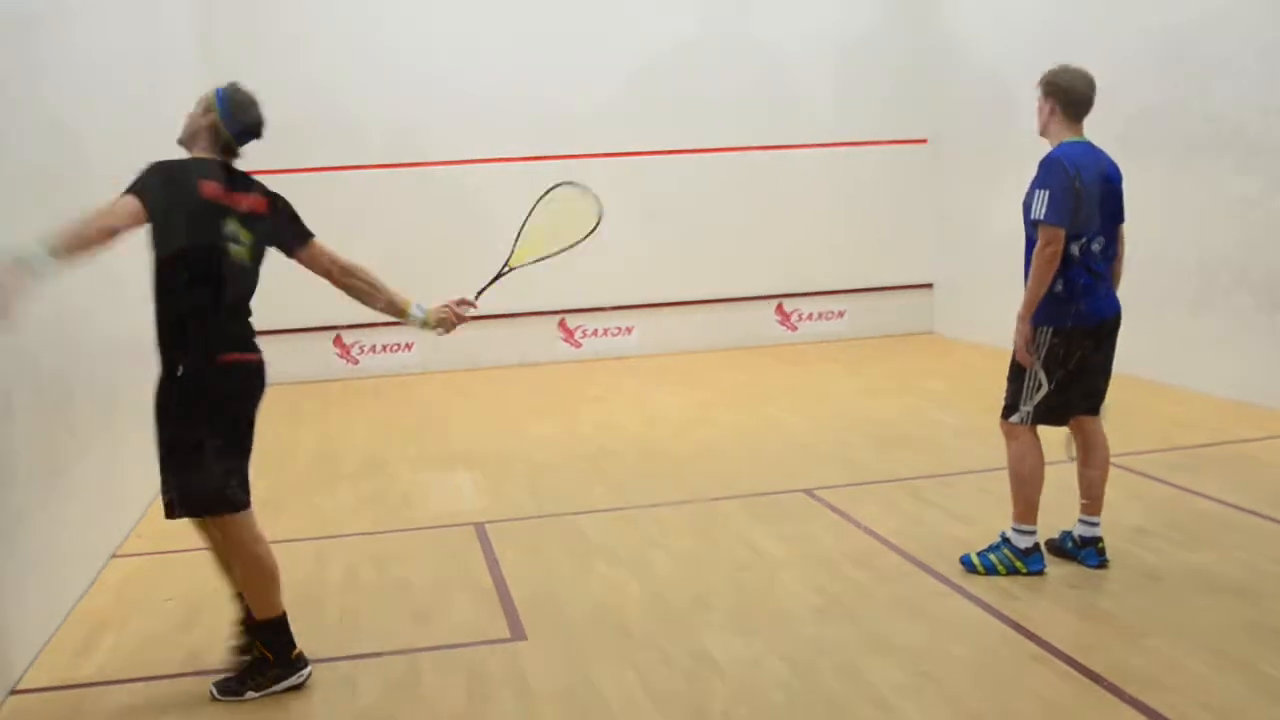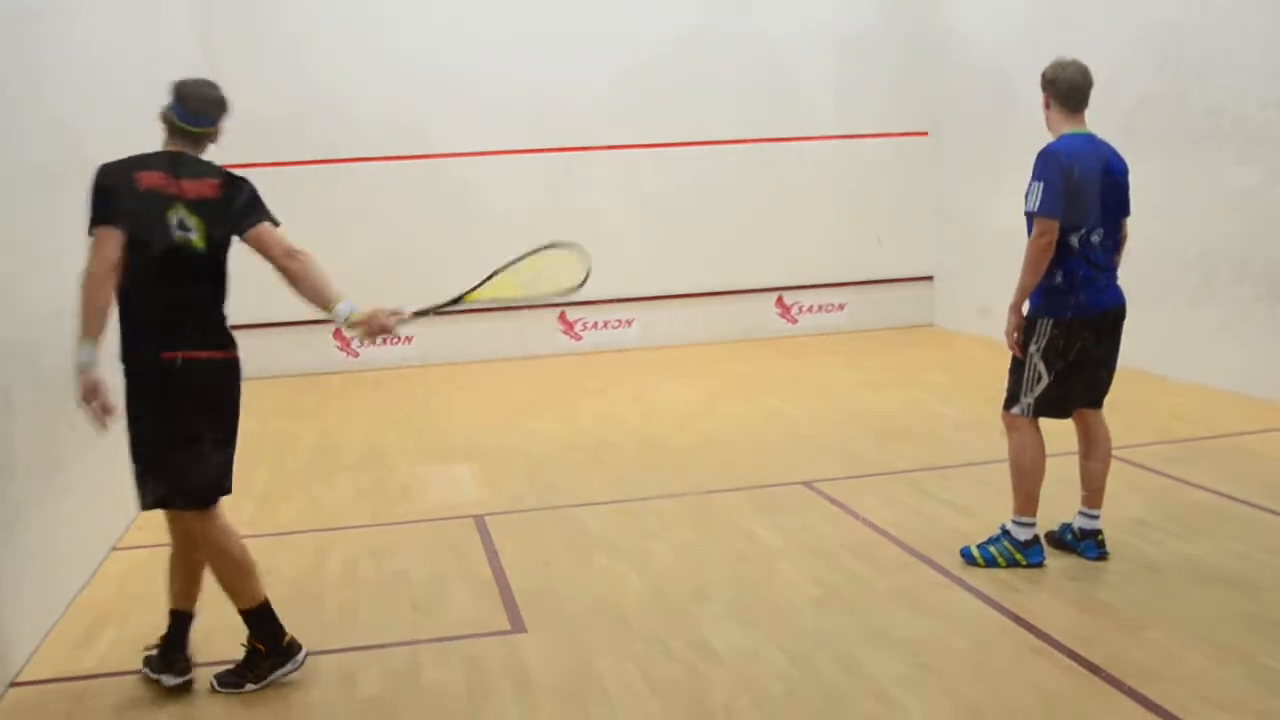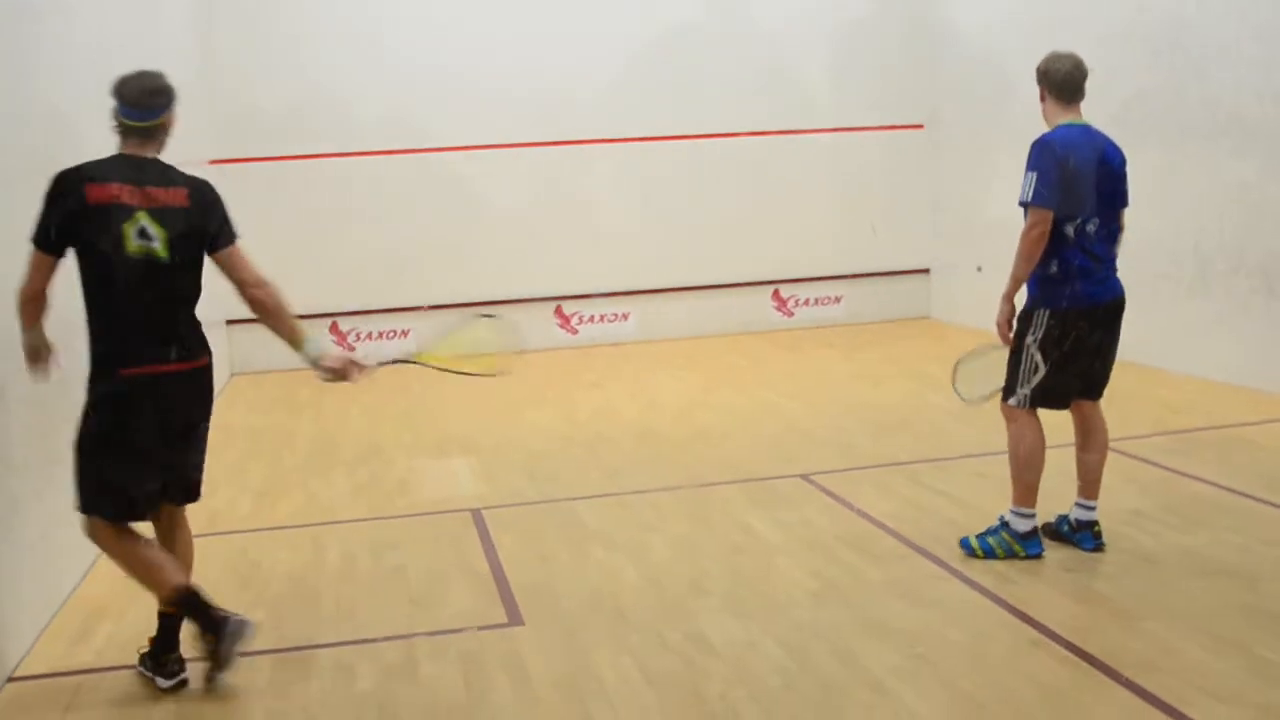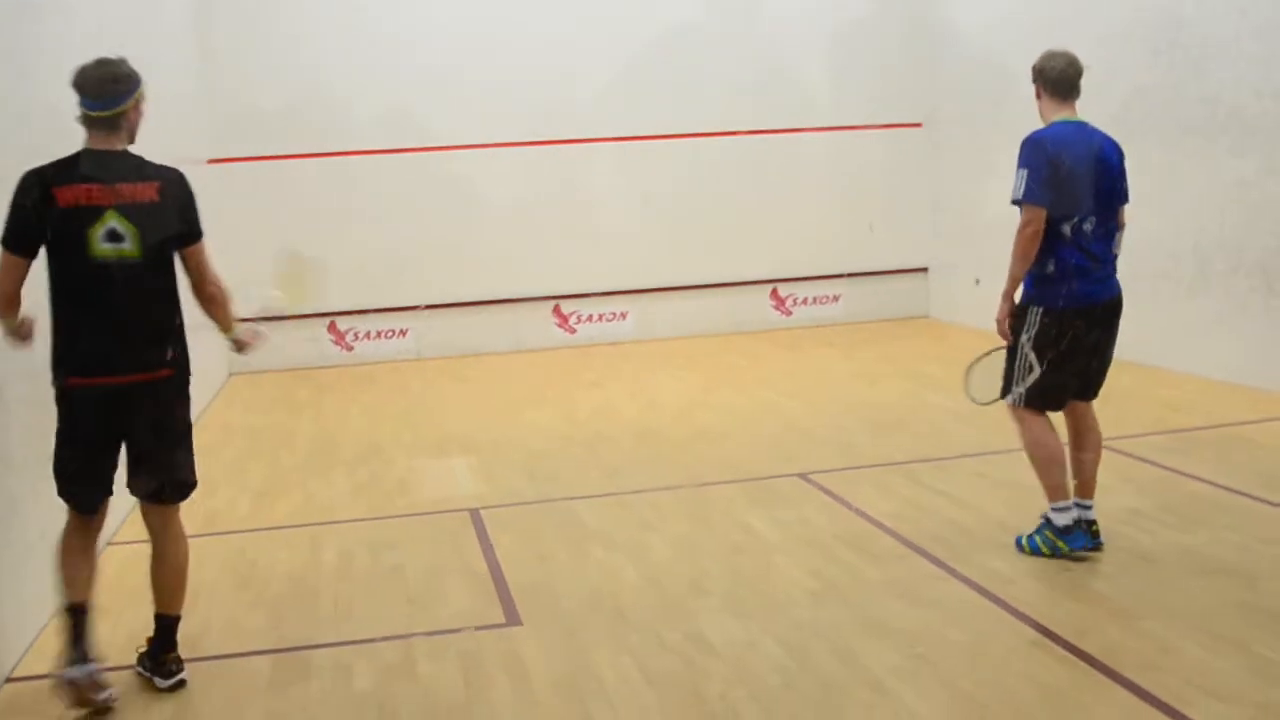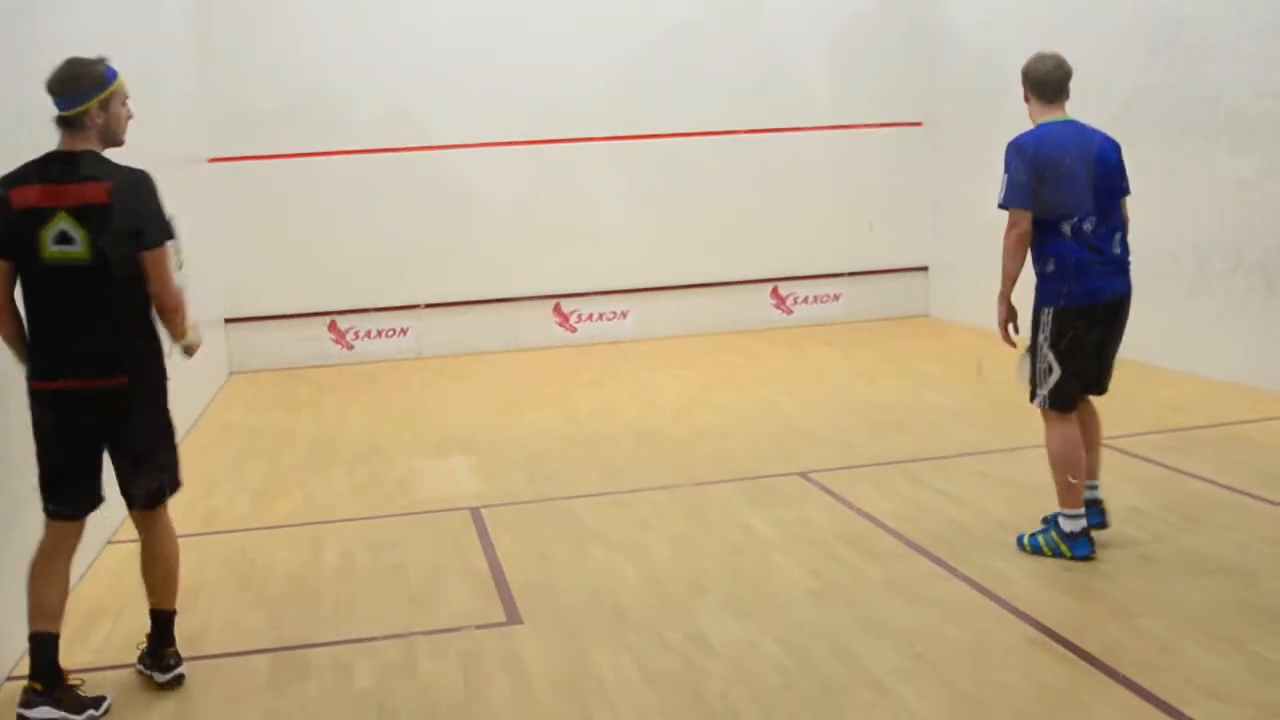
dt=0.2s
person 1, frame 1
left shoulder: (171, 178)
right shoulder: (262, 199)
left elbow: (112, 220)
right elbow: (338, 269)
right wrist: (414, 311)
left hip: (198, 371)
right hip: (237, 366)
left knee: (225, 513)
right knee: (216, 508)
left ankle: (281, 654)
right ankle: (258, 624)
person 1, frame 2
left shoulder: (117, 177)
right shoulder: (231, 187)
left elbow: (104, 268)
right elbow: (285, 255)
left wrist: (88, 361)
right wrist: (345, 312)
left hip: (161, 367)
right hip: (215, 364)
left knee: (195, 512)
right knee: (186, 506)
left ankle: (273, 642)
right ankle: (174, 650)
person 1, frame 3
left shoulder: (72, 187)
right shoulder: (196, 195)
left elbow: (34, 290)
right elbow: (253, 287)
left wrist: (33, 340)
right wrist: (312, 351)
left hip: (123, 382)
right hip: (189, 375)
left knee: (105, 523)
right knee: (169, 513)
left ankle: (211, 620)
right ankle: (165, 650)
person 1, frame 4
right shoulder: (168, 185)
right elbow: (205, 284)
right wrist: (234, 331)
left hip: (85, 383)
right hip: (162, 378)
left knee: (85, 519)
right knee: (163, 514)
left ankle: (80, 650)
right ankle: (164, 653)
person 1, frame 5
right shoulder: (132, 186)
right elbow: (165, 293)
right wrist: (184, 337)
left hip: (54, 388)
right hip: (132, 382)
left knee: (62, 528)
right knee: (152, 514)
right ankle: (162, 648)
person 2, frame 1
left shoulder: (1057, 164)
right shoulder: (1106, 165)
left elbow: (1050, 247)
right elbow: (1117, 244)
left wrist: (1024, 318)
left hip: (1060, 318)
right hip: (1100, 314)
left knee: (1018, 424)
right knee: (1085, 418)
left ankle: (1023, 544)
right ankle: (1089, 536)
person 2, frame 2
left shoulder: (1055, 157)
right shoulder: (1112, 158)
left elbow: (1044, 239)
right elbow: (1119, 235)
left wrist: (1016, 307)
left hip: (1061, 310)
right hip: (1105, 305)
left knee: (1020, 416)
right knee: (1088, 412)
left ankle: (1022, 536)
right ankle: (1088, 529)
person 2, frame 3
left shoulder: (1049, 147)
right shoulder: (1110, 150)
left elbow: (1038, 228)
right elbow: (1117, 225)
left wrist: (1008, 297)
left hip: (1058, 300)
right hip: (1105, 296)
left knee: (1019, 407)
right knee: (1086, 404)
left ankle: (1021, 528)
right ankle: (1084, 520)
person 2, frame 4
left shoulder: (1040, 145)
right shoulder: (1108, 147)
left elbow: (1032, 226)
right elbow: (1117, 222)
left wrist: (1007, 295)
left hip: (1054, 298)
right hip: (1103, 295)
left knee: (1025, 405)
right knee: (1078, 404)
left ankle: (1063, 522)
right ankle: (1083, 518)
person 2, frame 5
left shoulder: (1026, 147)
right shoulder: (1104, 145)
left elbow: (1020, 228)
right elbow: (1122, 217)
left wrist: (1004, 296)
left hip: (1064, 295)
right hip: (1113, 290)
left knee: (1057, 411)
right knee: (1080, 399)
left ankle: (1071, 529)
right ankle: (1090, 501)
